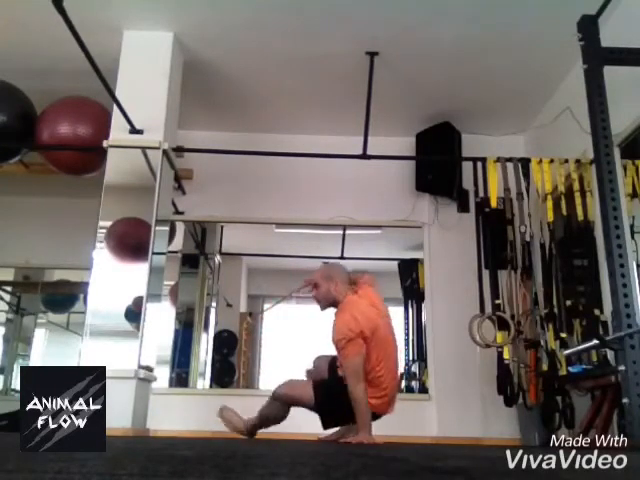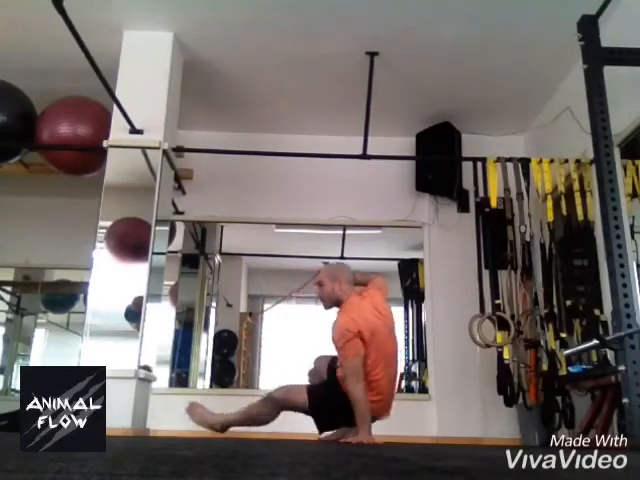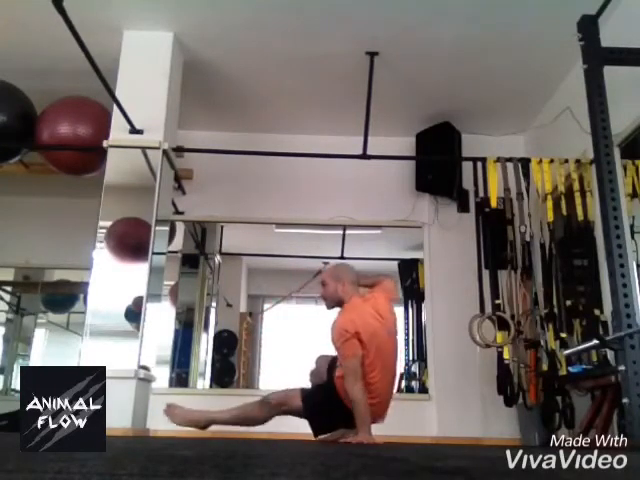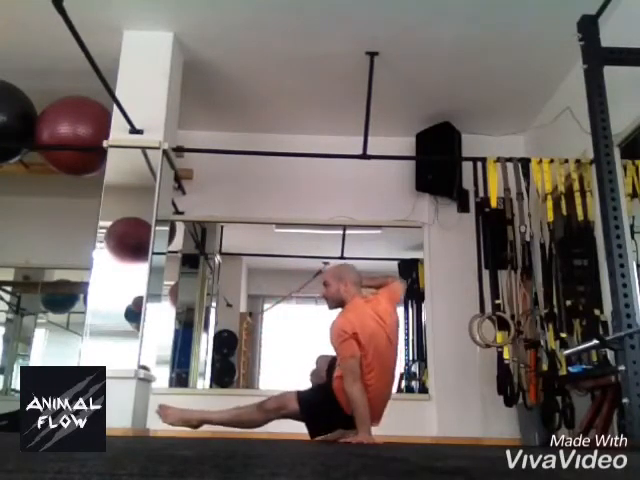
dt=0.1s
person 1, frame 1
left shoulder: (346, 323)
right shoulder: (368, 294)
left elbow: (356, 384)
right elbow: (366, 278)
left wrist: (364, 433)
right wrist: (319, 279)
left hip: (371, 401)
right hip: (380, 387)
left knee: (285, 391)
right knee: (320, 365)
left ankle: (249, 428)
right ankle: (351, 426)
person 1, frame 2
left shoulder: (346, 324)
right shoulder: (374, 298)
left elbow: (356, 384)
right elbow: (377, 279)
left wrist: (364, 433)
left hip: (367, 401)
right hip: (378, 392)
left knee: (280, 397)
right knee: (321, 366)
left ankle: (222, 422)
right ankle: (346, 426)
person 1, frame 3
left shoulder: (346, 324)
right shoulder: (379, 301)
left elbow: (355, 384)
right elbow: (389, 282)
left wrist: (364, 433)
right wrist: (360, 281)
left hip: (355, 403)
right hip: (376, 394)
left knee: (275, 402)
right knee: (322, 364)
left ankle: (204, 419)
right ankle: (345, 426)
person 1, frame 4
left shoulder: (345, 325)
right shoulder: (384, 303)
left elbow: (353, 384)
right elbow: (398, 283)
left wrist: (364, 433)
right wrist: (363, 282)
left hip: (348, 405)
right hip: (374, 400)
left knee: (272, 407)
right knee: (323, 364)
left ankle: (197, 418)
right ankle: (343, 426)
